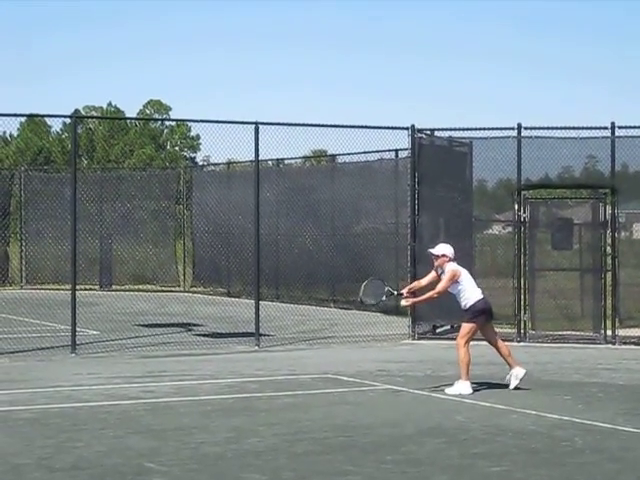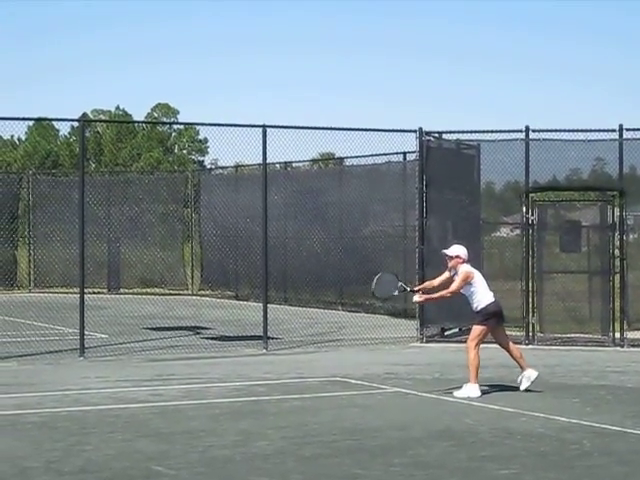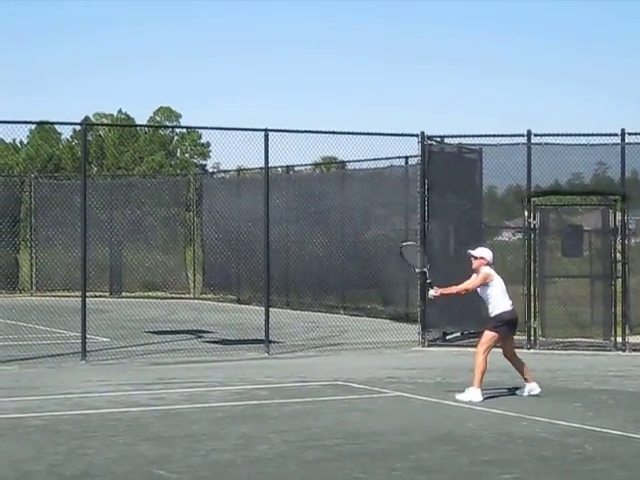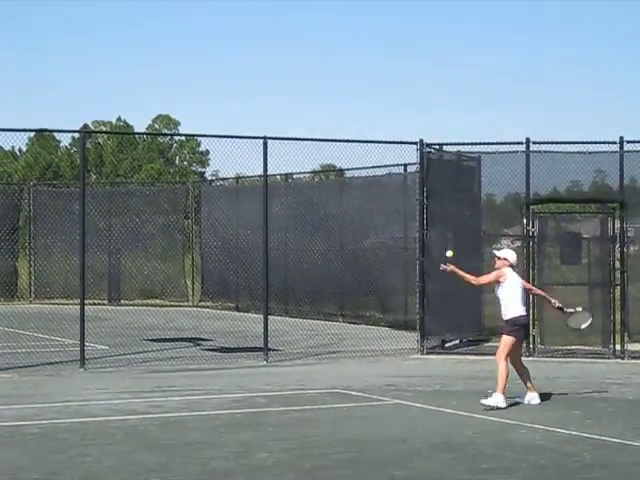
dt=0.3s
person 1, frame 1
left shoulder: (452, 270)
right shoulder: (440, 270)
left elbow: (436, 293)
right elbow: (422, 282)
left wrist: (413, 301)
right wrist: (408, 288)
left hip: (477, 307)
right hip: (479, 307)
left knee: (461, 343)
right knee: (494, 340)
left ankle: (464, 384)
right ankle: (515, 369)
person 1, frame 2
left shoulder: (466, 272)
right shoulder: (453, 271)
left elbow: (449, 292)
right elbow: (435, 282)
left wrist: (426, 298)
right wrist: (420, 288)
left hip: (488, 310)
right hip: (490, 309)
left knee: (471, 345)
right knee: (505, 343)
left ankle: (472, 387)
right ankle: (527, 372)
person 1, frame 3
left shoulder: (486, 273)
right shoulder: (478, 275)
left elbow: (465, 289)
right elbow: (462, 289)
left wrist: (441, 291)
right wrist: (440, 291)
left hip: (502, 317)
right hip: (506, 317)
left knee: (481, 351)
right knee: (509, 353)
left ankle: (475, 391)
right ankle: (531, 384)
person 1, frame 4
left shoulder: (501, 274)
right shoulder: (515, 278)
left elbow: (476, 281)
right elbow: (533, 289)
left wrist: (454, 270)
right wrist: (550, 299)
left hip: (515, 322)
right hip: (517, 321)
left knee: (501, 357)
right knee: (516, 361)
left ankle: (499, 396)
right ankle: (532, 394)
